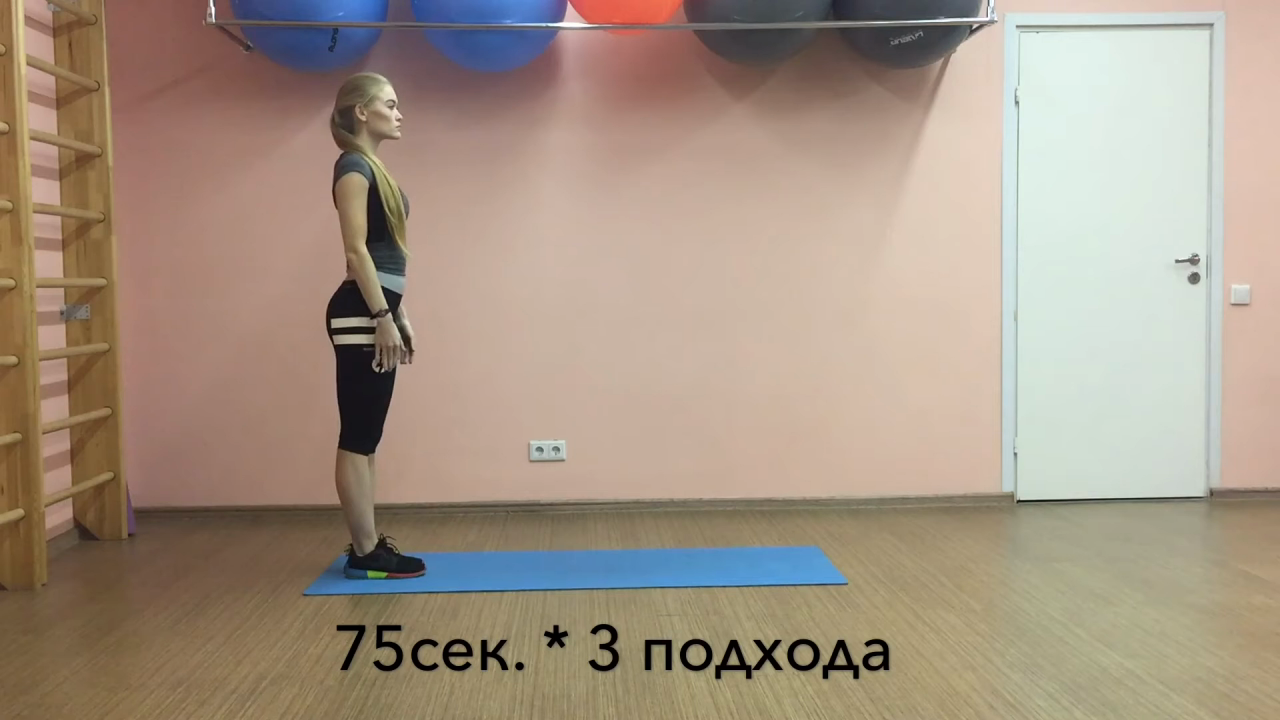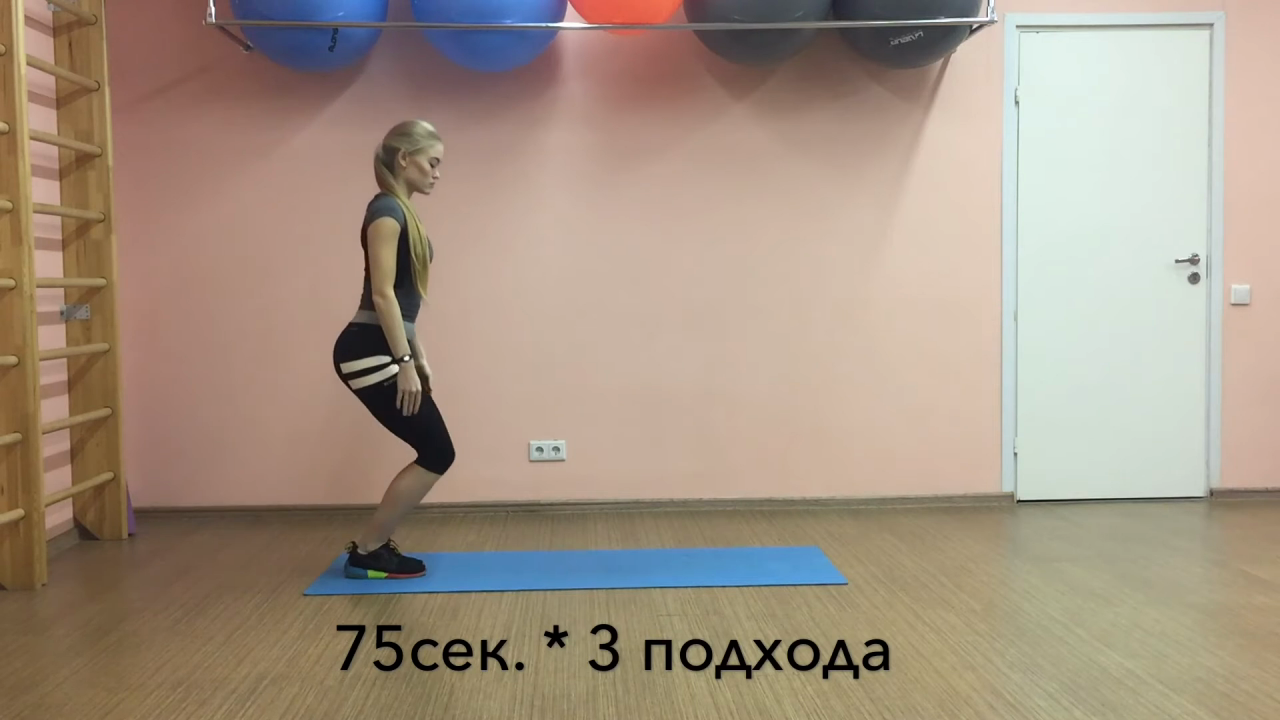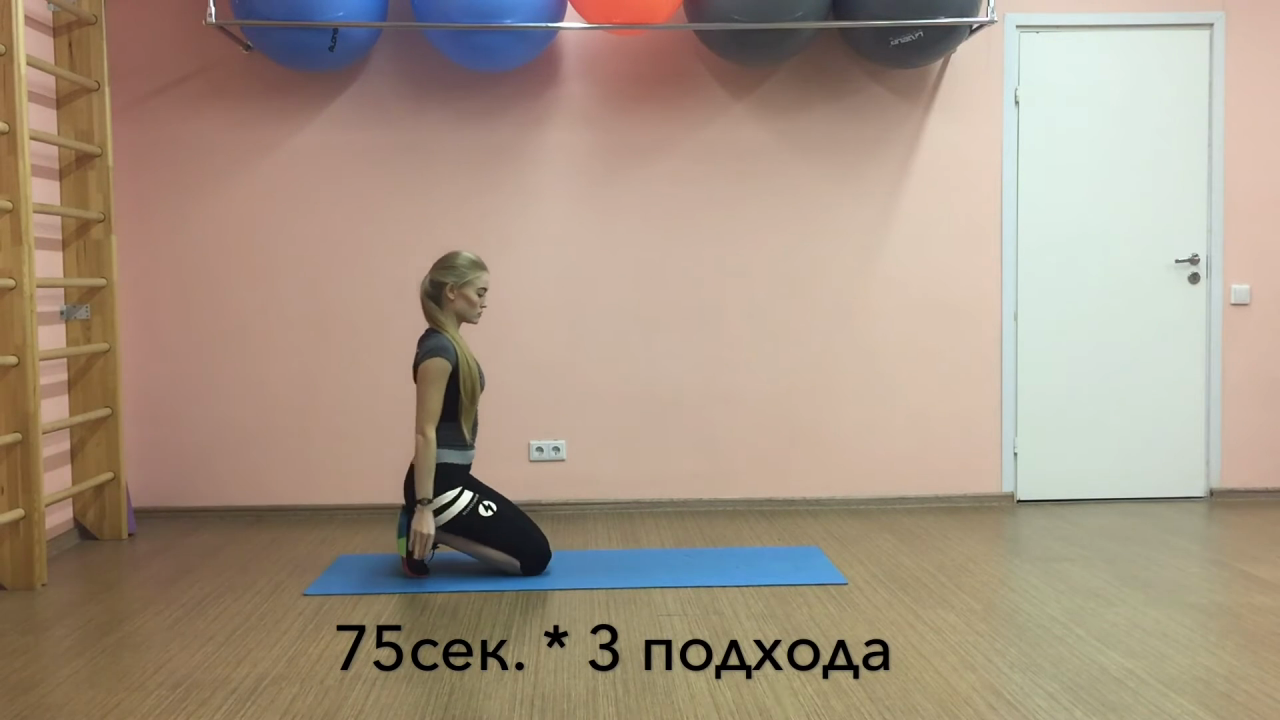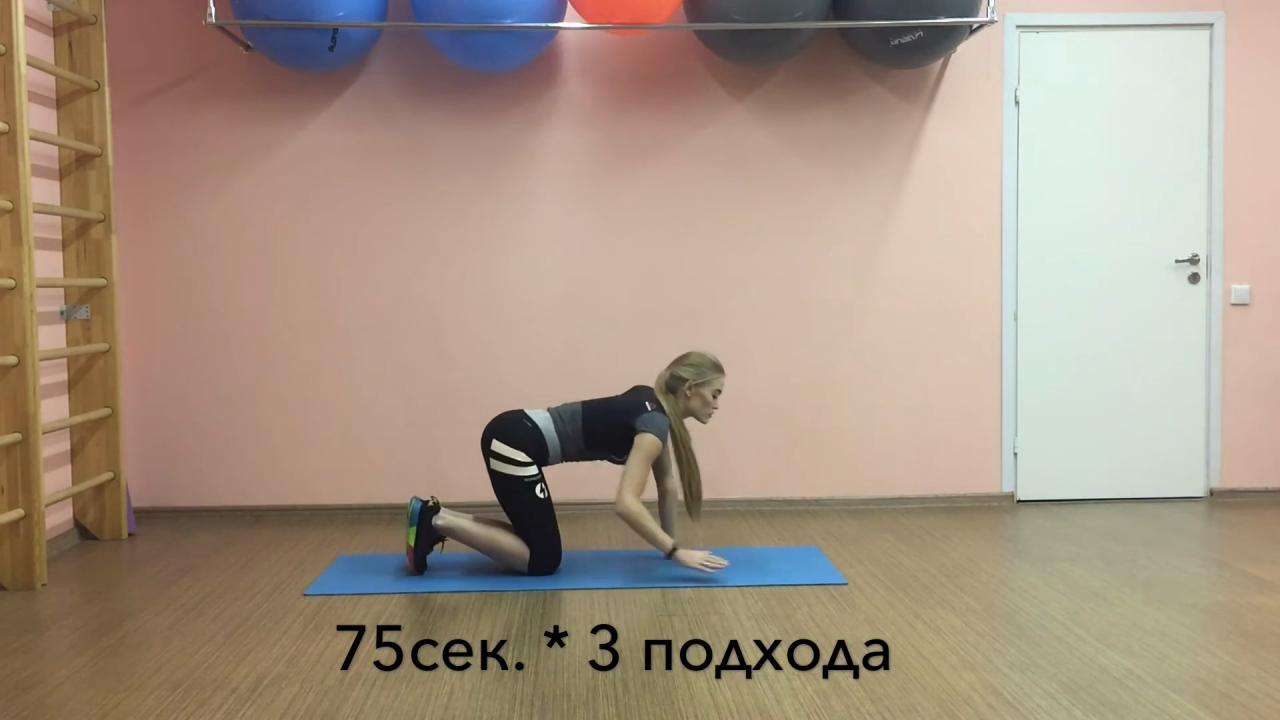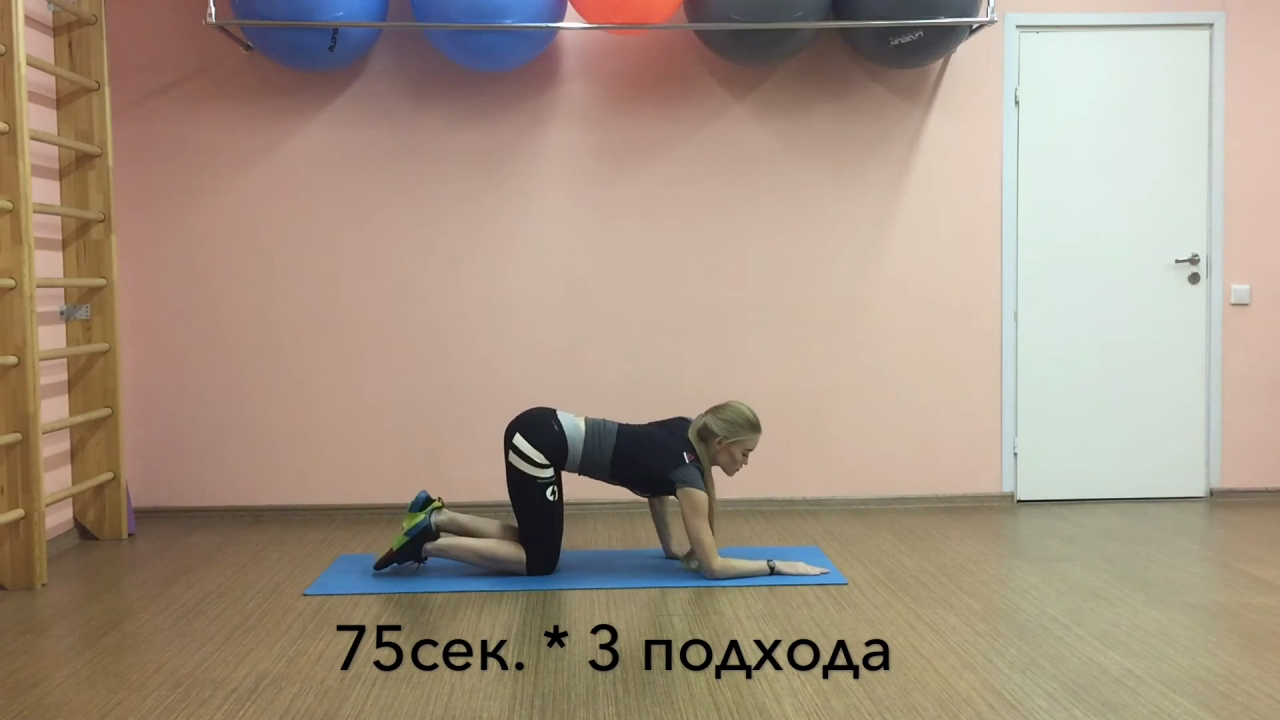
dt=1s
person 1, frame 1
left shoulder: (372, 168)
right shoulder: (353, 167)
right elbow: (356, 251)
left wrist: (400, 317)
right wrist: (382, 319)
left hip: (377, 310)
right hip: (361, 314)
left knee: (366, 437)
right knee: (358, 438)
left ankle: (368, 546)
right ankle: (365, 554)
person 1, frame 2
left shoulder: (400, 211)
right shoulder: (386, 210)
right elbow: (382, 294)
left wrist: (418, 354)
right wrist: (404, 363)
left hip: (380, 349)
right hip: (369, 351)
left knee: (432, 453)
right knee: (438, 453)
left ankle: (375, 546)
right ankle: (367, 552)
person 1, frame 3
left shoulder: (448, 342)
right shoulder: (438, 348)
right elbow: (425, 433)
right wrist: (424, 508)
left hip: (453, 476)
right hip: (440, 483)
left knee: (530, 546)
right knee: (535, 557)
left ankle: (428, 530)
right ankle: (430, 532)
person 1, frame 4
left shoulder: (656, 408)
right shoulder: (655, 422)
left elbow: (666, 483)
right elbow: (626, 503)
left wrist: (675, 548)
right wrist: (676, 552)
left hip: (511, 436)
right hip: (514, 443)
left knee: (536, 542)
right knee: (544, 561)
left ankle: (437, 516)
right ankle: (439, 522)
person 1, frame 5
left shoulder: (686, 430)
right shoulder: (689, 471)
right elbow: (713, 566)
left wrist: (670, 549)
right wrist: (778, 566)
left hip: (539, 429)
right hip: (539, 442)
left knee: (536, 541)
right knee: (541, 561)
left ankle: (438, 516)
right ankle: (429, 542)
